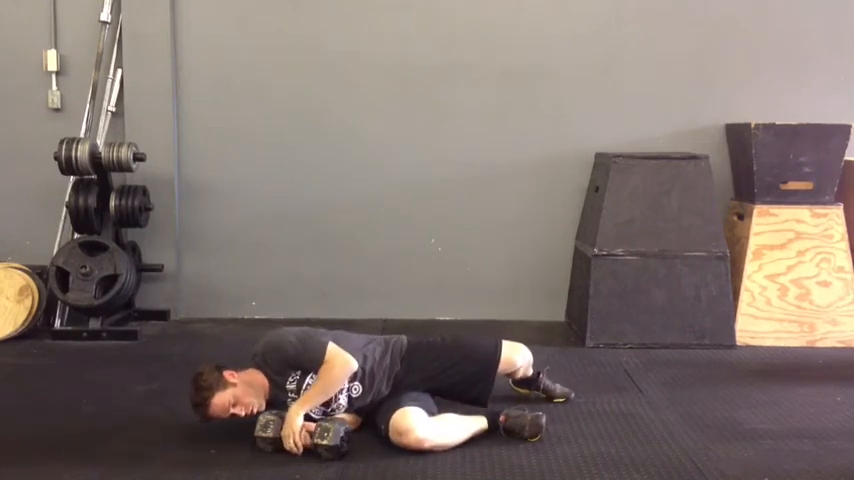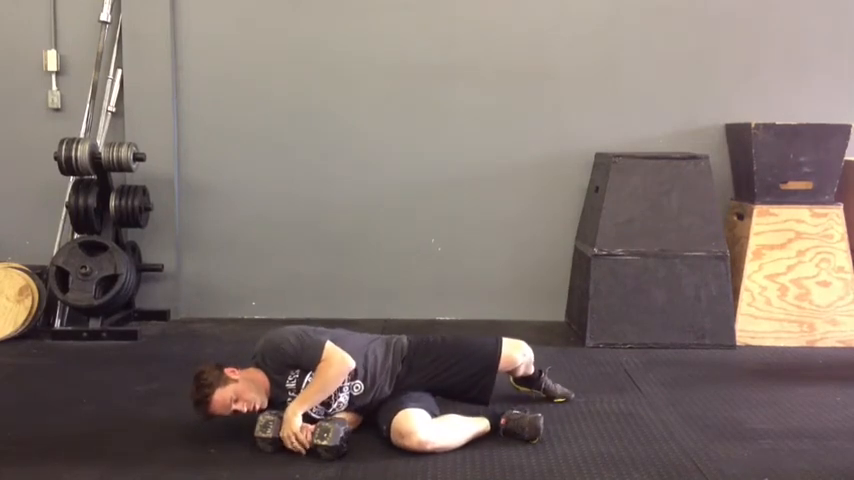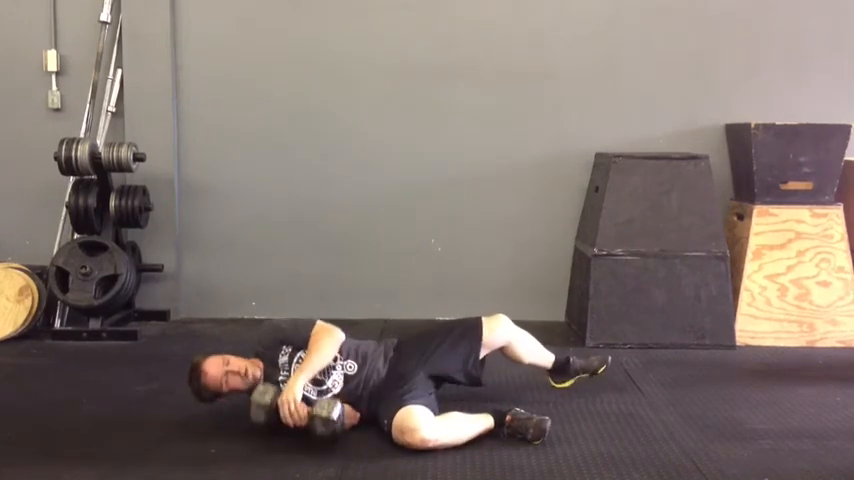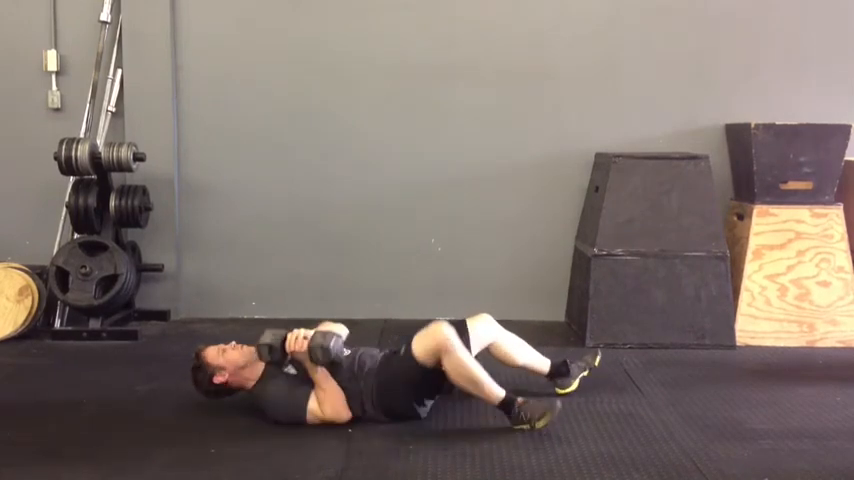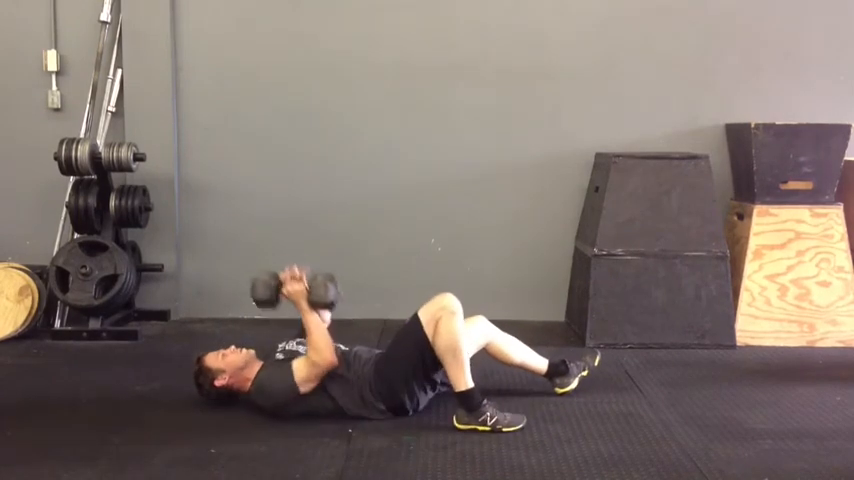
dt=0.5s
person 1, frame 1
left shoulder: (276, 348)
right shoulder: (274, 405)
left elbow: (344, 363)
right elbow: (351, 415)
left wrist: (298, 410)
right wrist: (312, 429)
left hip: (405, 359)
right hip: (386, 400)
left knee: (518, 357)
right knee: (411, 433)
left ankle: (530, 382)
right ankle: (494, 420)
person 1, frame 2
left shoulder: (276, 347)
right shoulder: (272, 407)
left elbow: (341, 363)
right elbow: (351, 415)
left wrist: (296, 409)
right wrist: (311, 431)
left hip: (406, 358)
right hip: (387, 398)
left knee: (517, 353)
right knee: (414, 435)
left ankle: (532, 381)
right ankle: (496, 422)
person 1, frame 3
left shoulder: (273, 339)
right shoulder: (270, 409)
left elbow: (332, 335)
right elbow: (350, 417)
left wrist: (297, 379)
right wrist: (308, 407)
left hip: (400, 356)
right hip: (385, 396)
left knee: (499, 326)
right knee: (416, 432)
left ankle: (560, 369)
right ankle: (501, 420)
person 1, frame 4
left shoulder: (277, 358)
right shoulder: (272, 396)
left elbow: (339, 330)
right elbow: (339, 413)
left wrist: (308, 335)
right wrist: (308, 362)
left hip: (391, 365)
right hip: (393, 396)
left knee: (484, 323)
right knee: (440, 333)
left ankle: (558, 374)
right ankle: (513, 408)
person 1, frame 5
left shoulder: (275, 367)
right shoulder: (271, 389)
left elbow: (324, 322)
right elbow: (327, 359)
left wrist: (307, 296)
right wrist: (302, 305)
left hip: (389, 373)
right hip: (391, 389)
left knee: (479, 325)
right knee: (446, 305)
left ankle: (557, 373)
right ankle: (472, 409)
